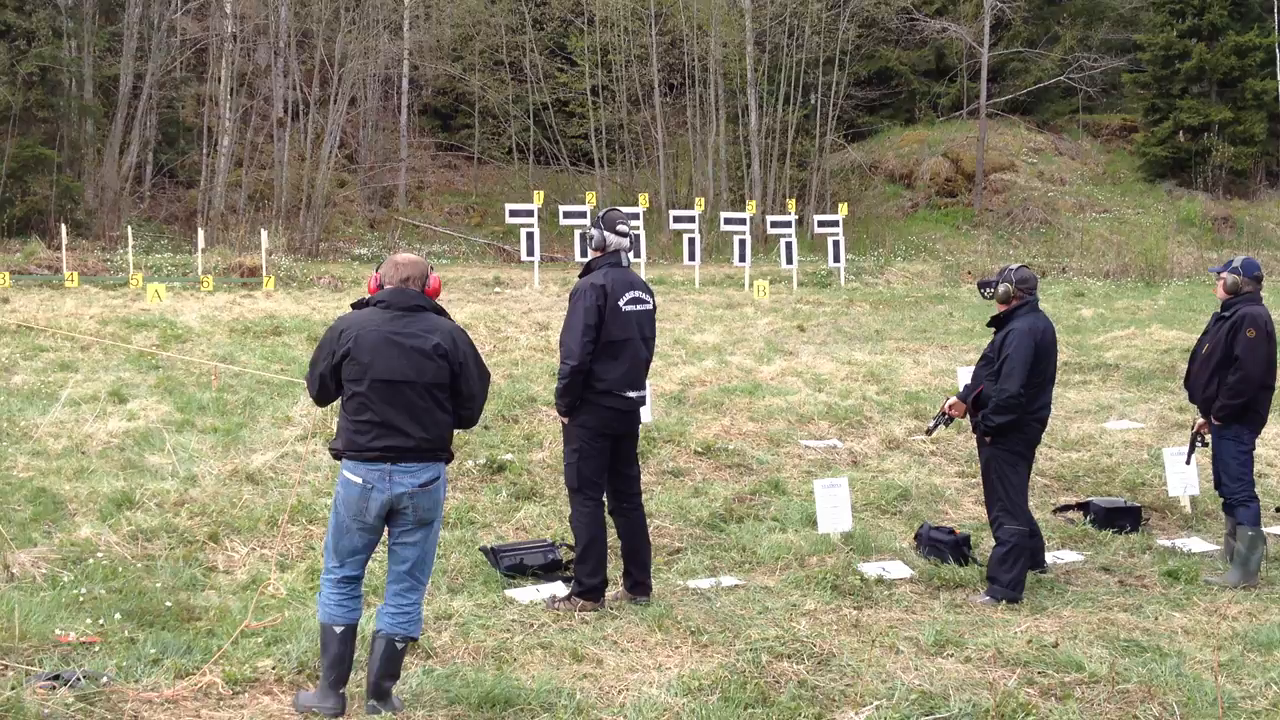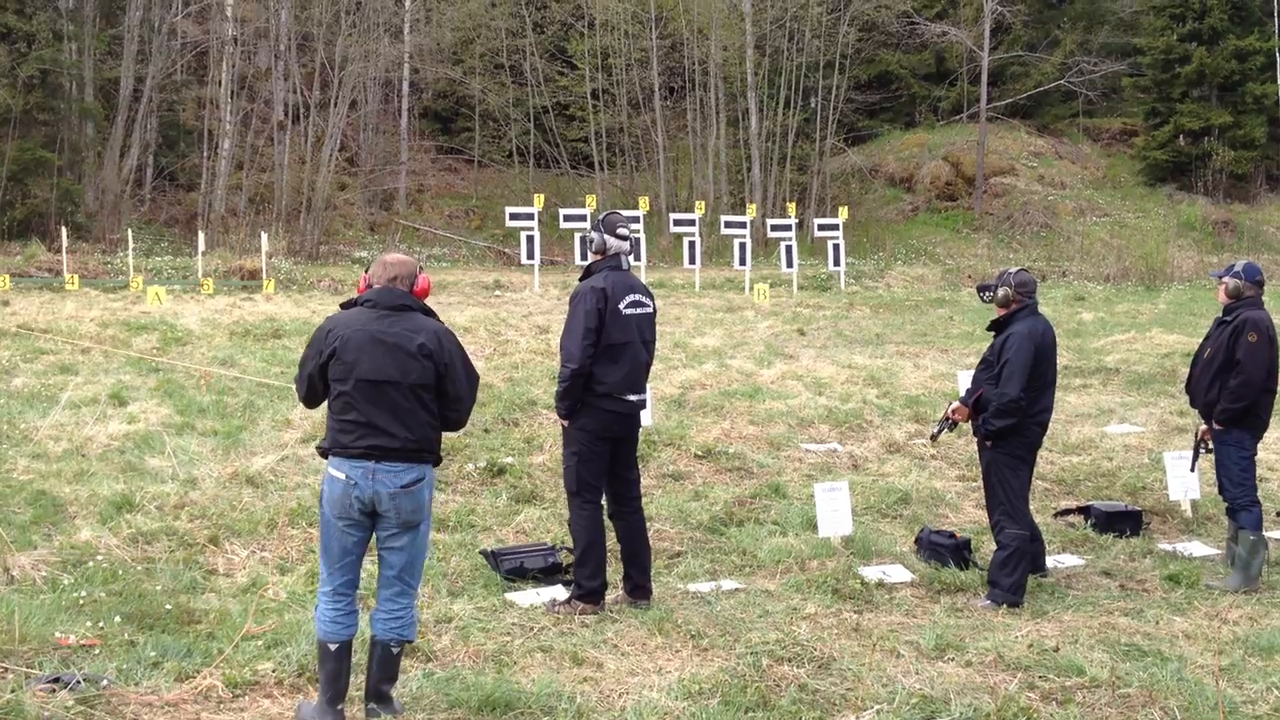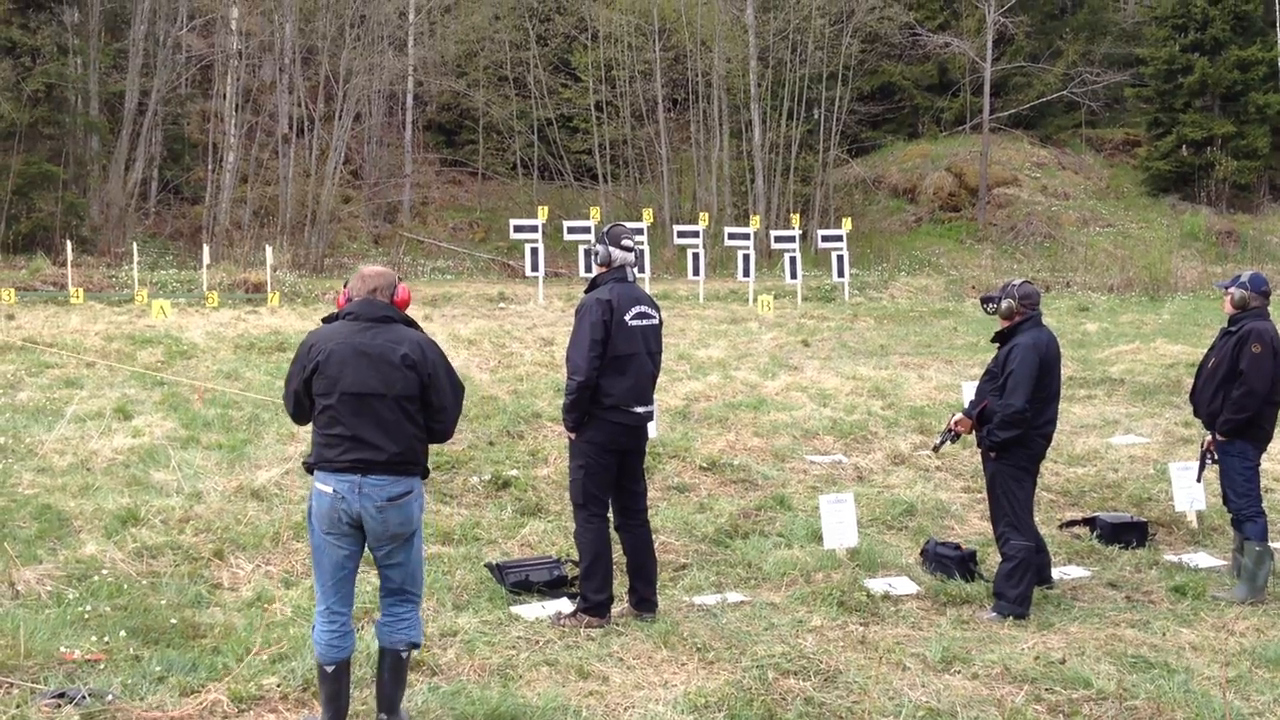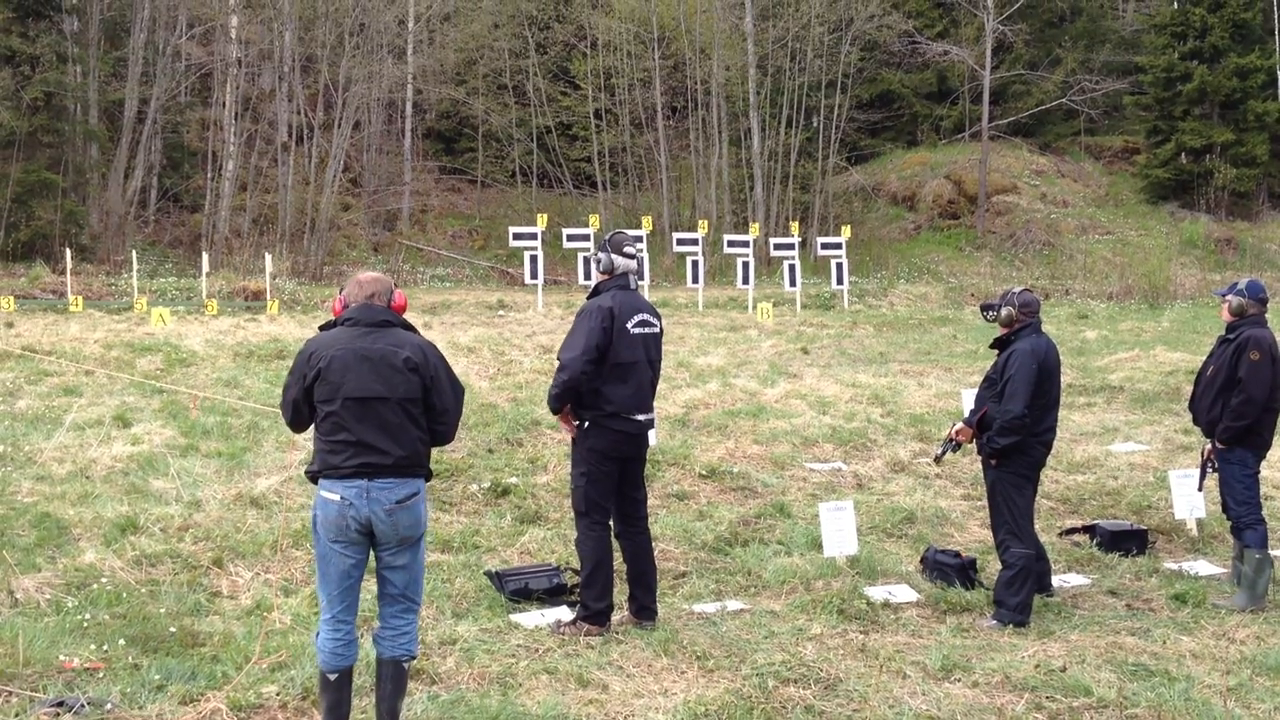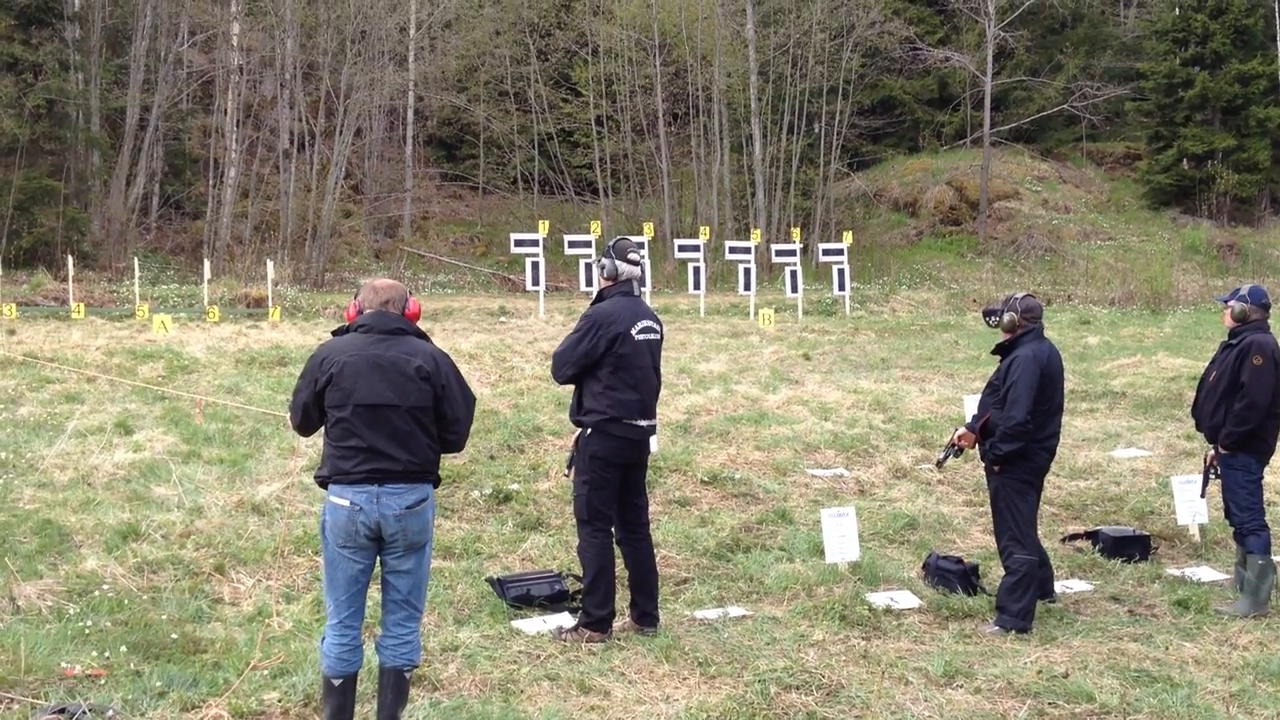
dt=0.4s
person 1, frame 1
left shoulder: (348, 328)
right shoulder: (447, 334)
left elbow: (319, 391)
right elbow: (470, 411)
left hip: (362, 473)
right hip: (424, 476)
left knee: (341, 578)
right knee: (405, 590)
person 1, frame 2
left shoulder: (336, 328)
right shoulder: (435, 335)
left elbow: (308, 393)
right elbow: (458, 413)
left hip: (346, 473)
right hip: (409, 478)
left knee: (336, 591)
right knee: (397, 594)
person 1, frame 3
left shoulder: (319, 341)
right shoulder: (418, 346)
left elbow: (297, 410)
right elbow: (444, 425)
left hip: (333, 487)
right hip: (397, 489)
left knee: (332, 609)
right knee: (402, 600)
person 1, frame 4
left shoulder: (318, 349)
right shoulder: (418, 349)
left elbow: (294, 418)
right elbow: (446, 426)
left hip: (338, 493)
right hip: (403, 493)
left knee: (337, 617)
right knee: (399, 613)
person 1, frame 5
left shoulder: (330, 354)
right shoulder: (431, 357)
left elbow: (302, 421)
right elbow: (456, 435)
left hip: (347, 498)
right hip: (411, 499)
left knee: (342, 623)
right knee: (402, 622)
person 2, frame 1
left shoulder: (593, 286)
right shoulder: (641, 288)
left elbow: (575, 353)
left wrist: (564, 403)
left hip: (592, 408)
right hip: (629, 405)
left knee: (586, 498)
right knee: (627, 495)
left ankle: (588, 592)
right ankle: (637, 585)
person 2, frame 2
left shoulder: (593, 290)
right shoulder: (642, 292)
left elbow: (576, 357)
left wrist: (564, 407)
left hip: (593, 411)
right hip: (630, 409)
left knee: (584, 501)
right knee: (626, 499)
left ankle: (587, 595)
right ankle: (637, 588)
person 2, frame 3
left shoulder: (599, 301)
right shoulder: (648, 303)
left elbow: (582, 369)
left wrist: (572, 419)
left hip: (600, 424)
right hip: (636, 421)
left knee: (591, 513)
right knee: (633, 512)
left ankle: (593, 608)
right ankle: (643, 601)
person 2, frame 4
left shoulder: (600, 308)
right shoulder: (649, 312)
left elbow: (572, 367)
left wrist: (559, 403)
left hip: (601, 429)
right hip: (638, 428)
left knee: (592, 521)
right knee: (634, 519)
left ankle: (593, 616)
right ankle: (643, 609)
person 2, frame 5
left shoulder: (604, 314)
right shoulder: (650, 318)
left elbow: (562, 367)
left wrist: (587, 360)
left hip: (604, 436)
right hip: (639, 434)
left knee: (595, 528)
right knee: (635, 525)
left ankle: (595, 623)
right ankle: (645, 615)
person 3, frame 1
left shoulder: (1021, 330)
right shoulder: (1033, 322)
left elbow: (1010, 391)
right elbow: (993, 374)
left wrist: (986, 425)
right wrist: (965, 398)
left hip: (1007, 431)
right hip: (1020, 427)
left knee: (1005, 506)
right knee: (1012, 498)
left ankle: (1004, 587)
right ankle: (1032, 557)
person 3, frame 2
left shoulder: (1020, 334)
right shoulder: (1033, 326)
left elbow: (1010, 394)
right elbow: (993, 378)
left wrist: (988, 429)
right wrist: (967, 402)
left hip: (1008, 435)
right hip: (1021, 431)
left knee: (1006, 511)
right knee: (1014, 502)
left ankle: (1005, 591)
right ankle: (1032, 561)
person 3, frame 3
left shoulder: (1025, 345)
right shoulder: (1037, 337)
left elbow: (1015, 406)
right elbow: (998, 390)
left wrist: (992, 441)
right wrist: (972, 413)
left hip: (1012, 446)
right hip: (1024, 442)
left knee: (1011, 522)
right knee: (1018, 514)
left ankle: (1011, 603)
right ankle: (1038, 573)
person 3, frame 4
left shoulder: (1023, 352)
right shoulder: (1038, 345)
left elbow: (1014, 412)
right elbow: (998, 398)
left wrist: (992, 447)
right wrist: (972, 423)
left hip: (1013, 453)
right hip: (1027, 449)
left knee: (1011, 529)
right knee: (1018, 521)
left ankle: (1011, 611)
right ankle: (1039, 580)
person 3, frame 5
left shoulder: (1025, 357)
right shoulder: (1040, 350)
left elbow: (1016, 418)
right elbow: (1001, 404)
left wrist: (995, 454)
right wrist: (974, 428)
left hip: (1016, 459)
right hip: (1030, 455)
left knee: (1014, 536)
right knee: (1022, 528)
left ankle: (1013, 617)
right ankle: (1041, 587)
person 4, frame 1
left shoulder: (1251, 317)
right shoulder: (1230, 314)
left elbow: (1247, 373)
left wrist: (1219, 412)
right wrist: (1207, 412)
left hip: (1235, 421)
right hip: (1225, 419)
left knee: (1239, 490)
right knee: (1228, 489)
left ankle: (1244, 570)
right ankle: (1234, 556)
person 4, frame 2
left shoulder: (1252, 323)
right shoulder: (1232, 319)
left elbow: (1248, 378)
left wrist: (1221, 418)
right wrist: (1211, 418)
left hip: (1237, 425)
right hip: (1226, 424)
left knee: (1241, 495)
right knee: (1233, 493)
left ankle: (1245, 575)
right ankle: (1235, 561)
person 4, frame 3
right shoulder: (1239, 329)
left elbow: (1252, 388)
left wrist: (1225, 428)
right wrist: (1216, 429)
left hip: (1242, 436)
right hip: (1232, 434)
left knee: (1247, 506)
right knee: (1238, 504)
left ankle: (1252, 586)
right ankle: (1241, 572)
person 4, frame 4
right shoulder: (1236, 337)
left elbow: (1251, 396)
left wrist: (1223, 436)
right wrist: (1215, 437)
left hip: (1240, 443)
right hip: (1230, 442)
left knee: (1245, 513)
right knee: (1236, 511)
left ankle: (1252, 593)
right ankle: (1240, 578)
person 4, frame 5
right shoulder: (1239, 342)
left wrist: (1227, 441)
right wrist: (1218, 442)
left hip: (1244, 449)
right hip: (1234, 447)
left knee: (1249, 519)
right knee: (1239, 517)
right ankle: (1243, 584)
